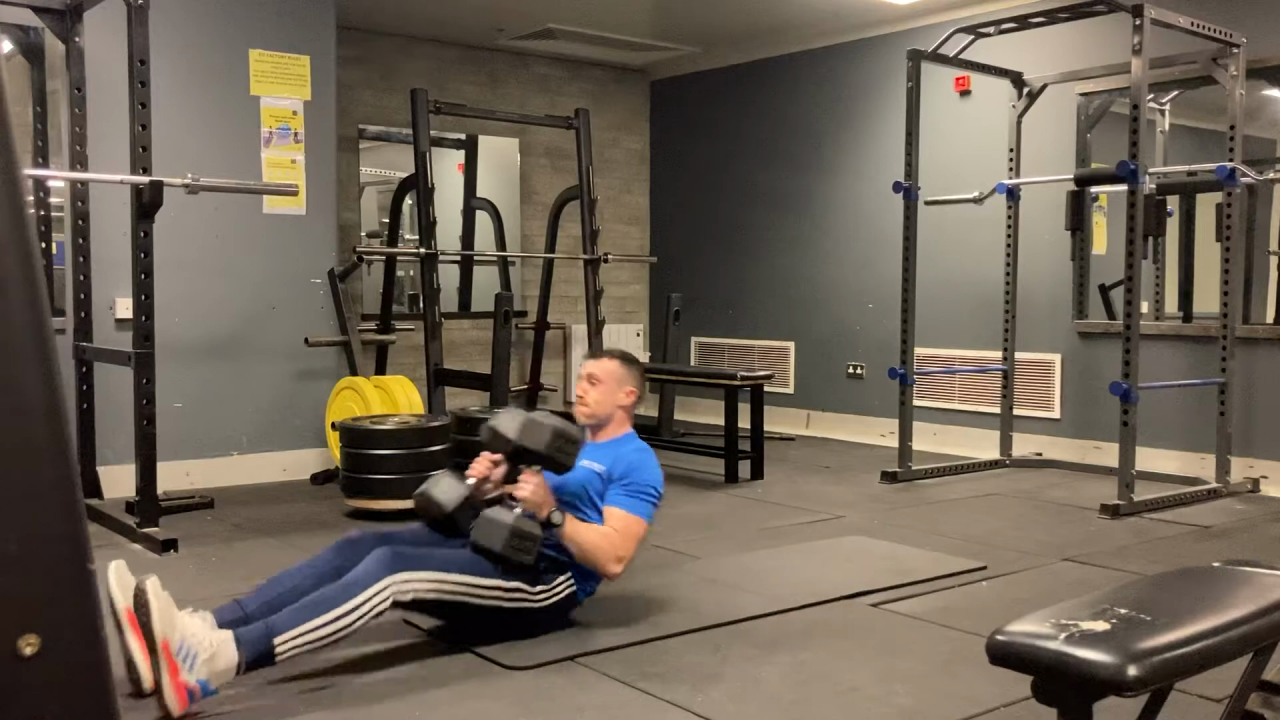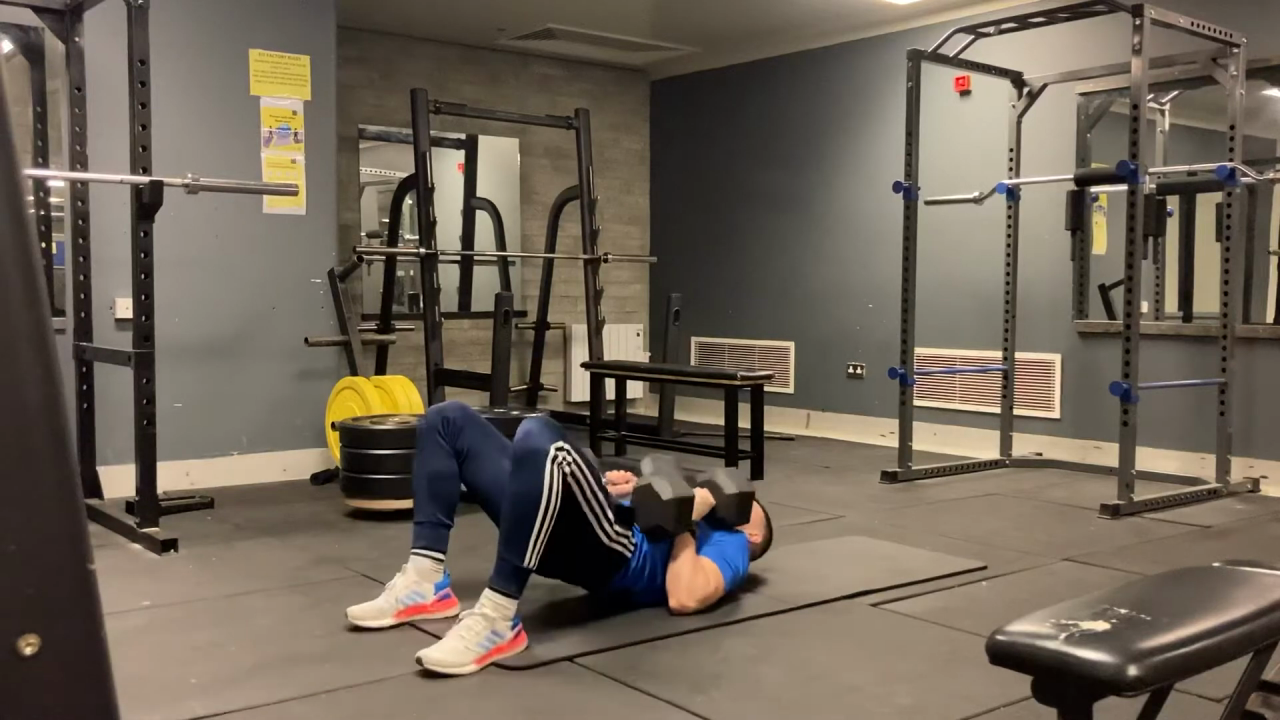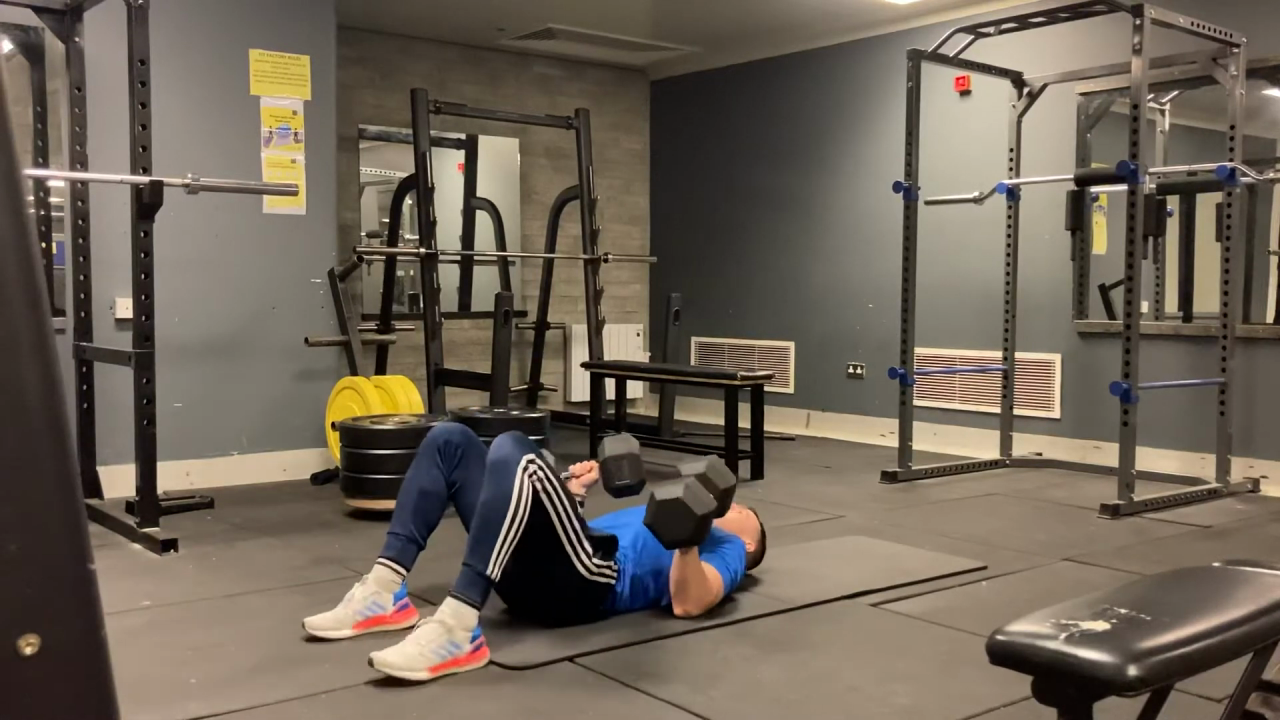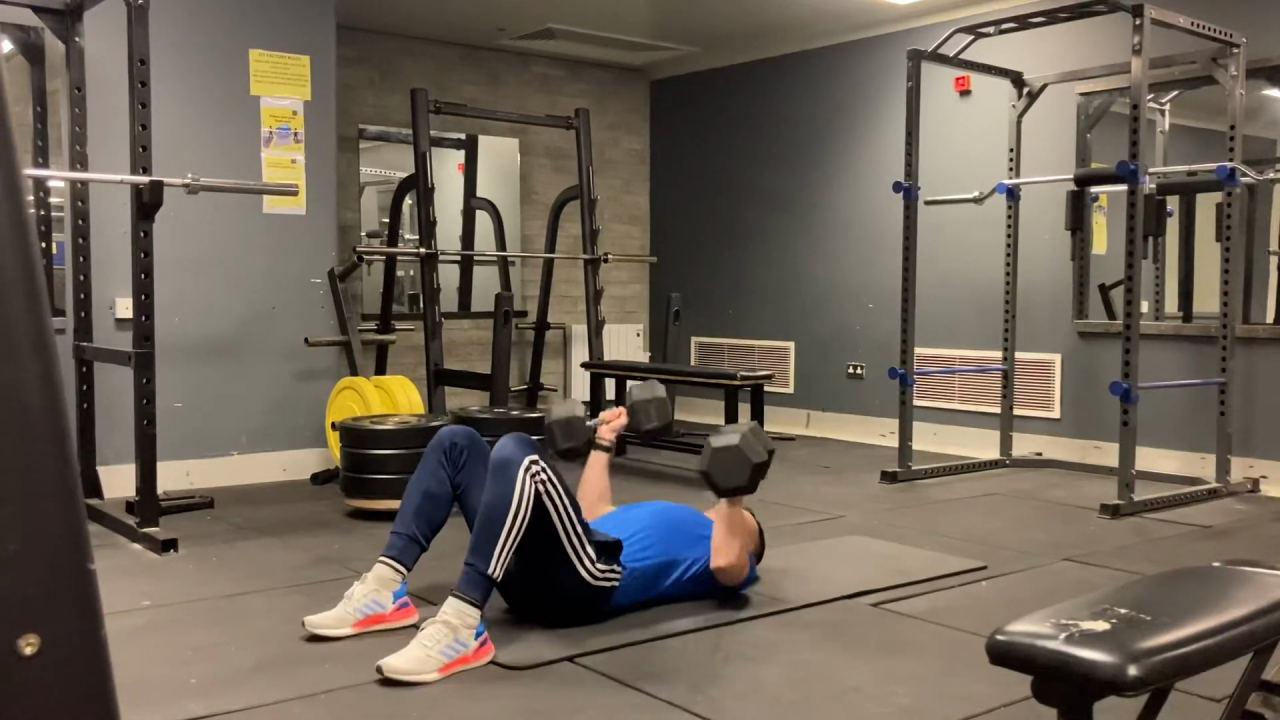
dt=1s
person 1, frame 1
left shoulder: (636, 465)
left elbow: (612, 558)
left wrist: (548, 511)
right wrist: (485, 481)
left hip: (546, 587)
right hip: (496, 557)
left knee: (391, 570)
right knee: (356, 545)
left ankle: (213, 660)
right ankle: (201, 633)
person 1, frame 2
left shoulder: (728, 546)
left elbow: (684, 598)
left wrist: (690, 518)
right wrist: (605, 493)
left hip: (607, 548)
right hip: (554, 533)
left knee: (540, 436)
right knee: (447, 420)
left ankle: (496, 619)
right ankle: (426, 582)
person 1, frame 3
left shoulder: (724, 550)
left elbow: (687, 604)
right wrist: (574, 494)
left hip: (585, 583)
right hip: (531, 572)
left knee: (514, 453)
right knee: (449, 441)
left ankle: (458, 628)
right ankle: (385, 593)
person 1, frame 4
left shoulder: (730, 567)
right shoulder: (672, 527)
left elbow: (728, 562)
right elbow: (591, 511)
left wrist: (734, 489)
right wrist: (604, 443)
left hip: (586, 581)
right hip: (533, 572)
left knee: (516, 453)
right knee: (457, 442)
left ankle: (461, 626)
right ankle: (385, 590)
